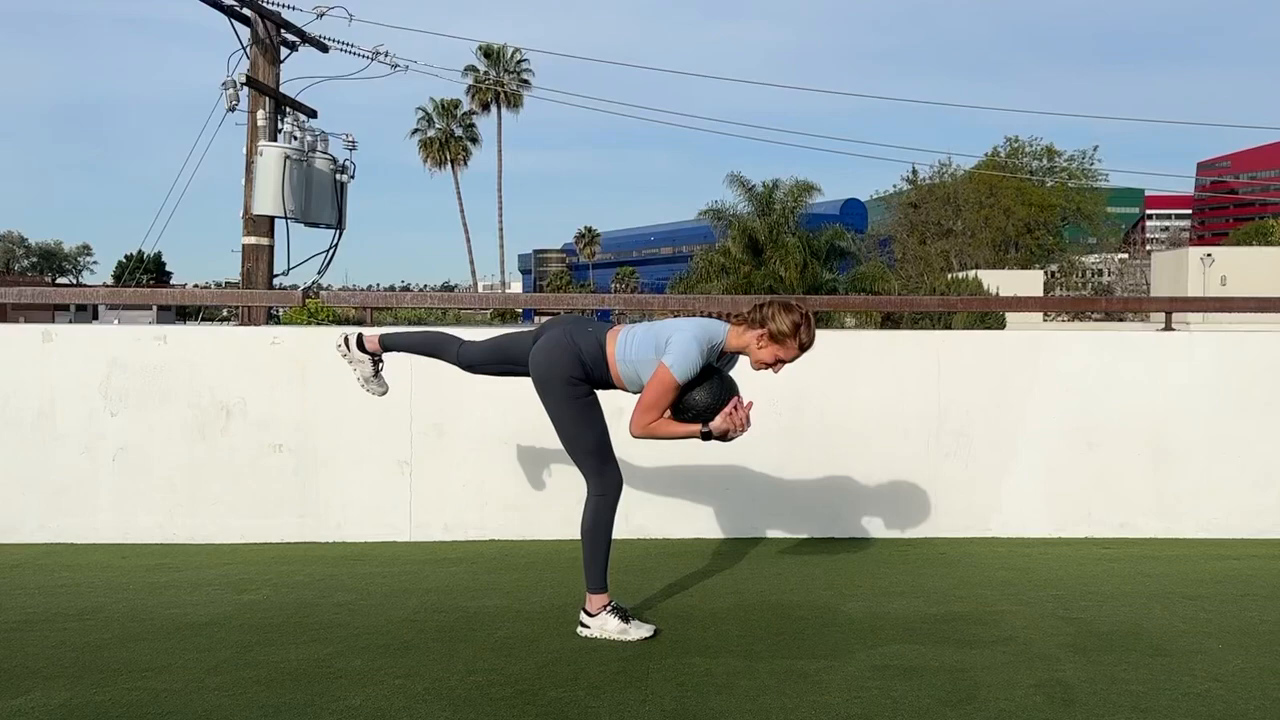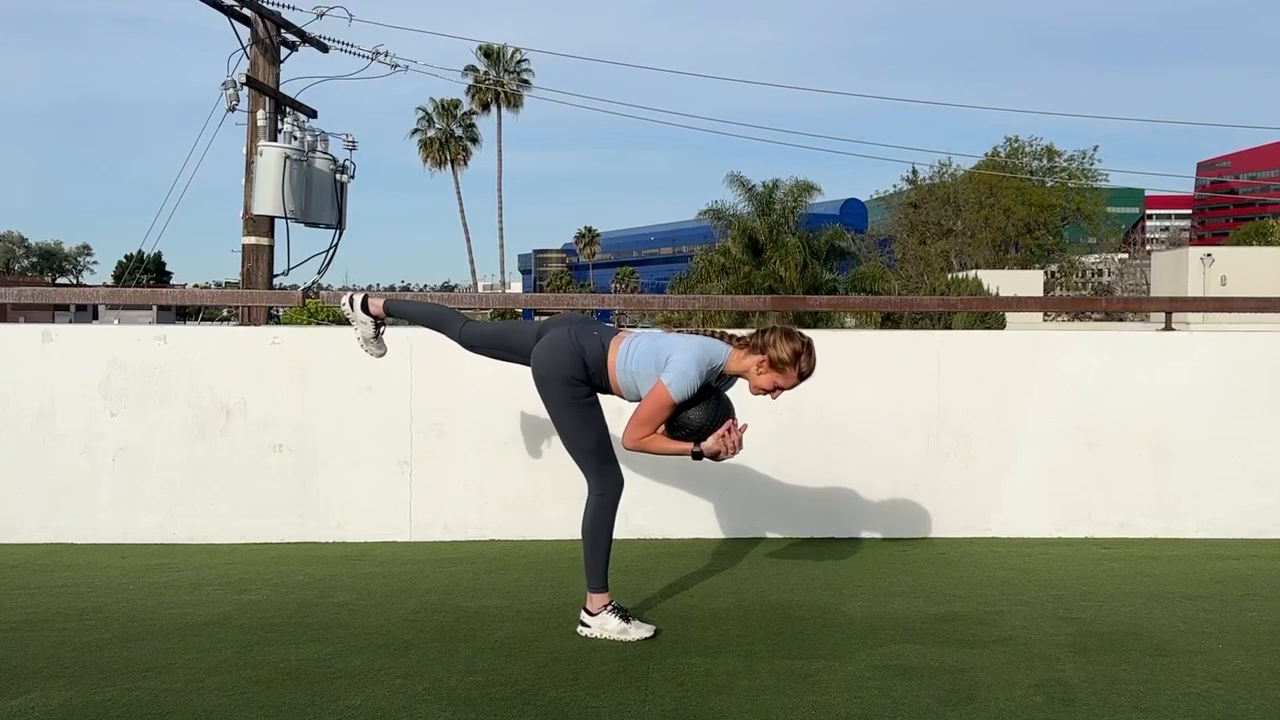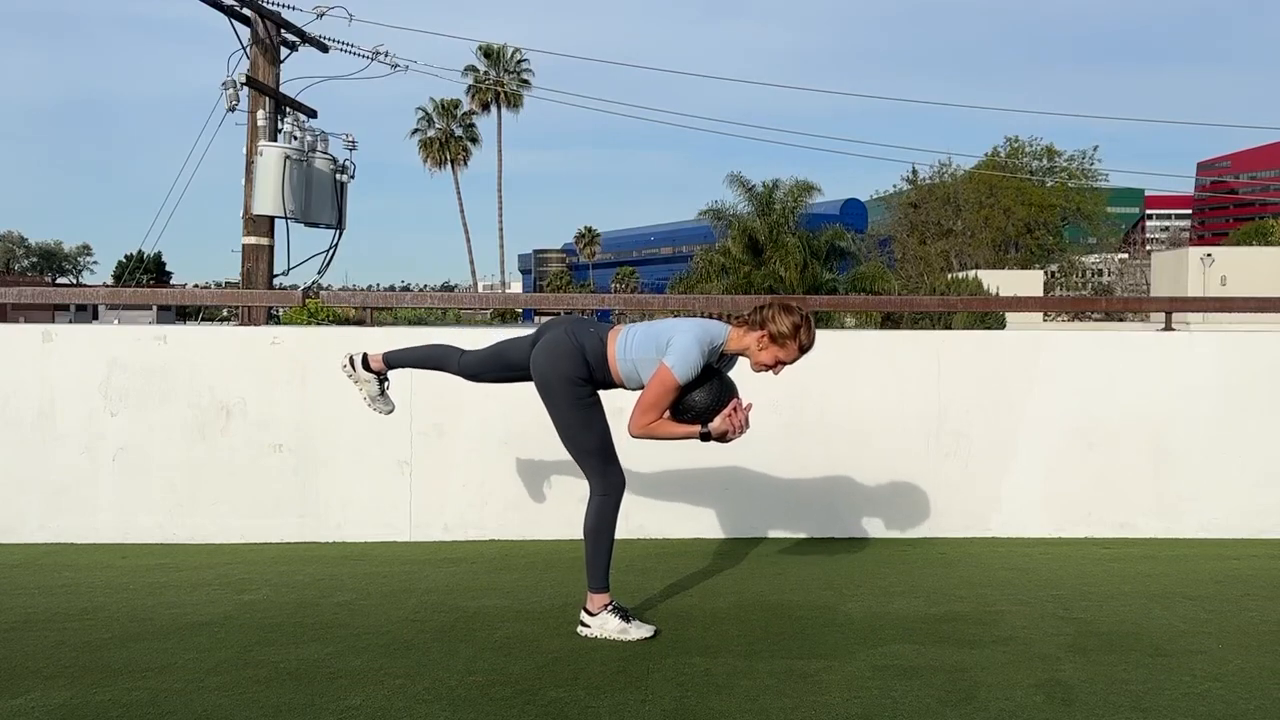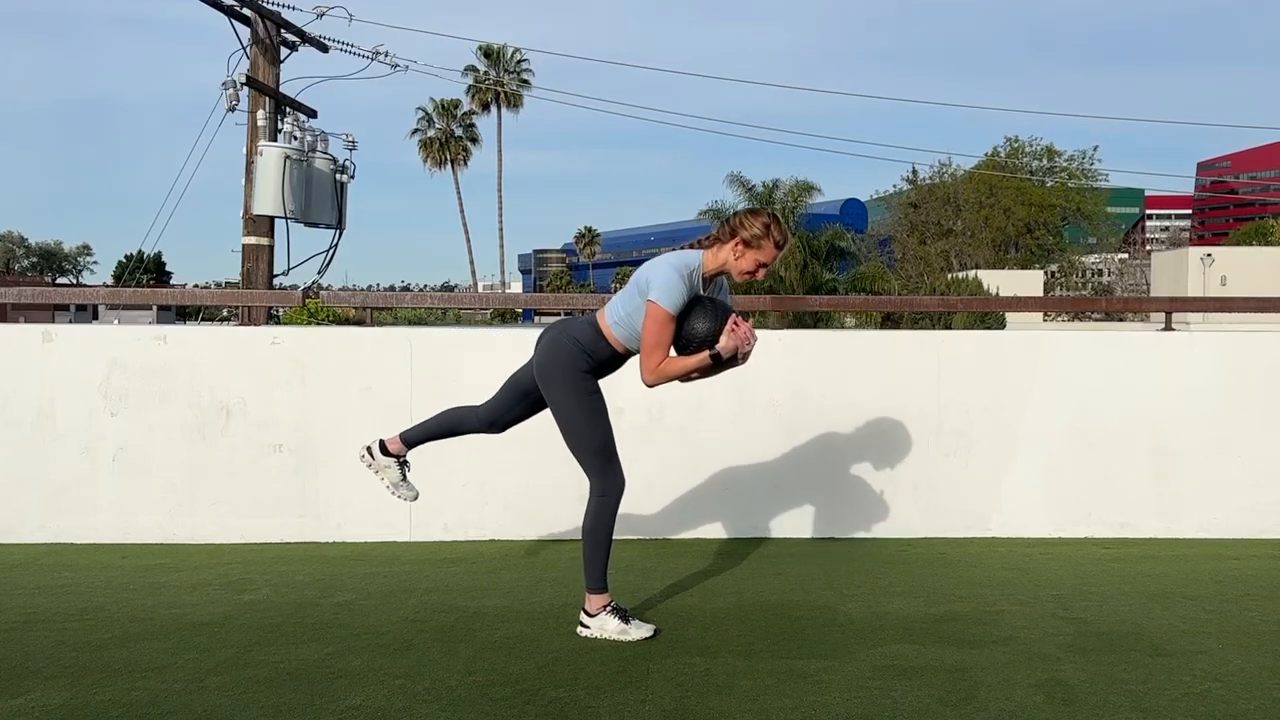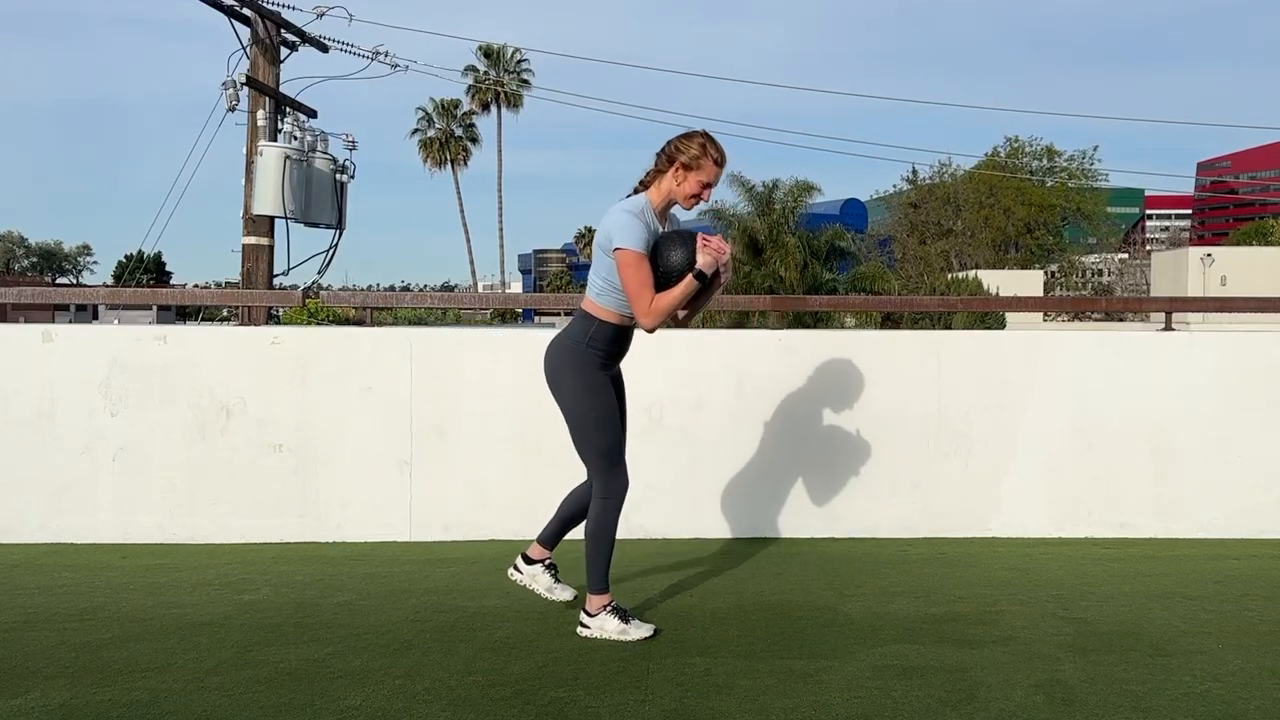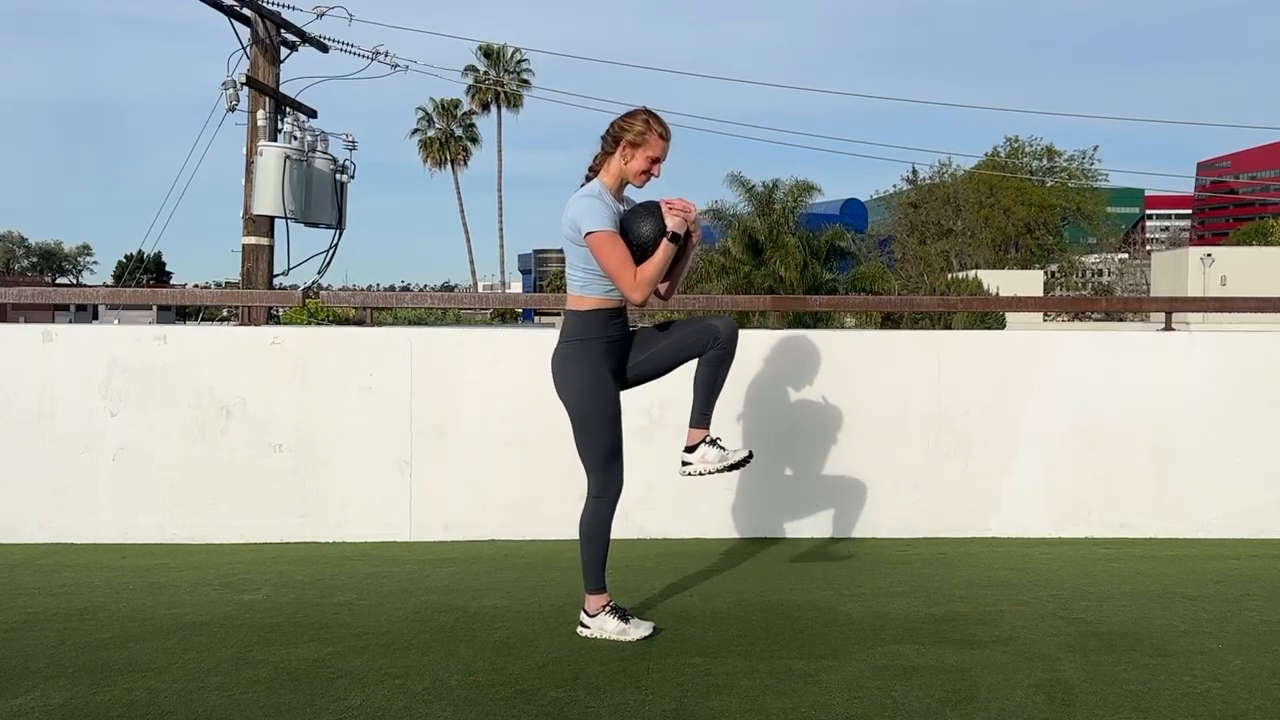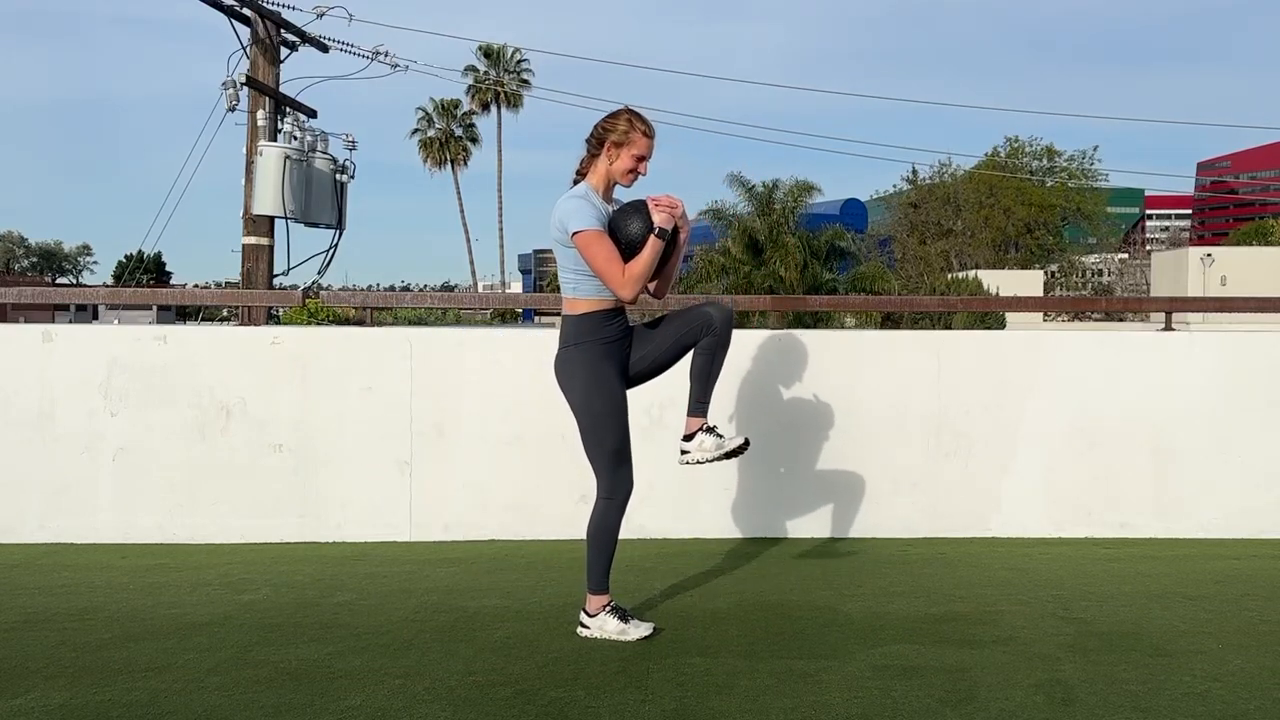
dt=0.3s
person 1, frame 1
left shoulder: (725, 346)
right shoulder: (696, 346)
right elbow: (643, 424)
left wrist: (722, 423)
right wrist: (710, 430)
left hip: (571, 337)
right hip: (562, 364)
left knee: (469, 356)
right knee: (606, 482)
left ankle: (371, 346)
right ankle: (595, 610)
person 1, frame 2
left shoulder: (724, 364)
right shoulder: (693, 367)
right elbow: (635, 437)
left wrist: (714, 440)
right wrist: (700, 449)
left hip: (574, 335)
right hip: (563, 363)
left knee: (469, 333)
right knee: (606, 483)
left ankle: (374, 308)
right ankle: (597, 610)
person 1, frame 3
left shoulder: (725, 349)
right shoulder: (696, 345)
right elbow: (641, 424)
left wrist: (721, 423)
right wrist: (708, 431)
left hip: (568, 339)
right hip: (565, 366)
left knee: (470, 364)
right knee: (608, 485)
left ankle: (374, 366)
right ankle: (596, 610)
person 1, frame 4
left shoulder: (714, 284)
right shoulder: (675, 274)
left elbow: (685, 366)
right elbow: (653, 372)
left wrist: (730, 354)
right wrist: (717, 353)
left hip: (566, 348)
right hip: (567, 363)
left knee: (490, 418)
right knee: (608, 483)
left ankle: (392, 449)
right ankle: (596, 611)
person 1, frame 5
left shoulder: (663, 220)
right shoulder: (627, 221)
left elbow: (678, 316)
right elbow: (647, 316)
left wrist: (714, 278)
right wrist: (700, 272)
left hip: (602, 359)
right hip: (580, 358)
left knee: (605, 478)
right knee: (611, 481)
left ankle: (535, 557)
right ankle: (596, 610)
person 1, frame 6
left shoulder: (623, 204)
right shoulder: (589, 205)
left elbow: (664, 287)
right elbow: (637, 289)
left wrist: (685, 238)
right wrist: (674, 234)
left hip: (620, 344)
right hip: (583, 352)
left knee: (721, 331)
right knee: (606, 482)
left ankle: (697, 443)
right ankle: (595, 611)
person 1, frame 7
left shoulder: (615, 207)
right shoulder: (576, 207)
left elbow: (658, 289)
right elbow: (627, 286)
left wrist: (678, 238)
right wrist: (660, 230)
left hip: (621, 344)
right hip: (587, 353)
left knee: (715, 317)
right knee: (615, 483)
left ankle: (695, 432)
right ankle: (596, 611)
